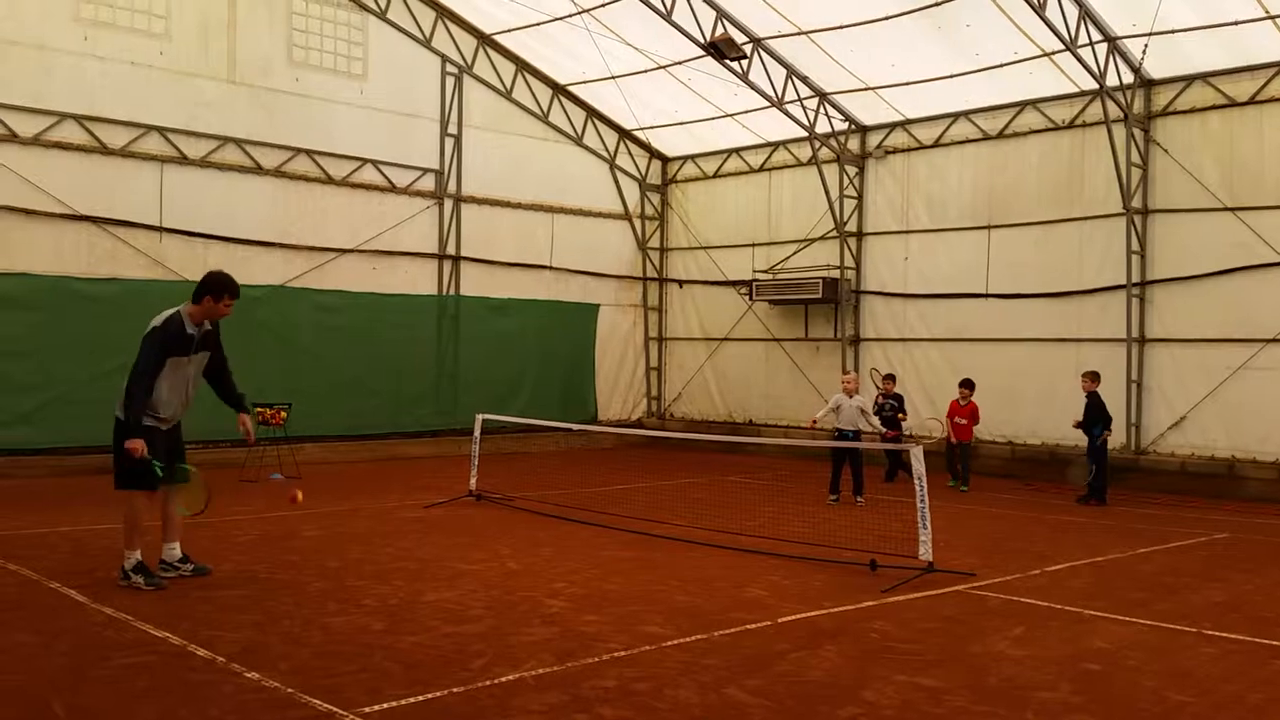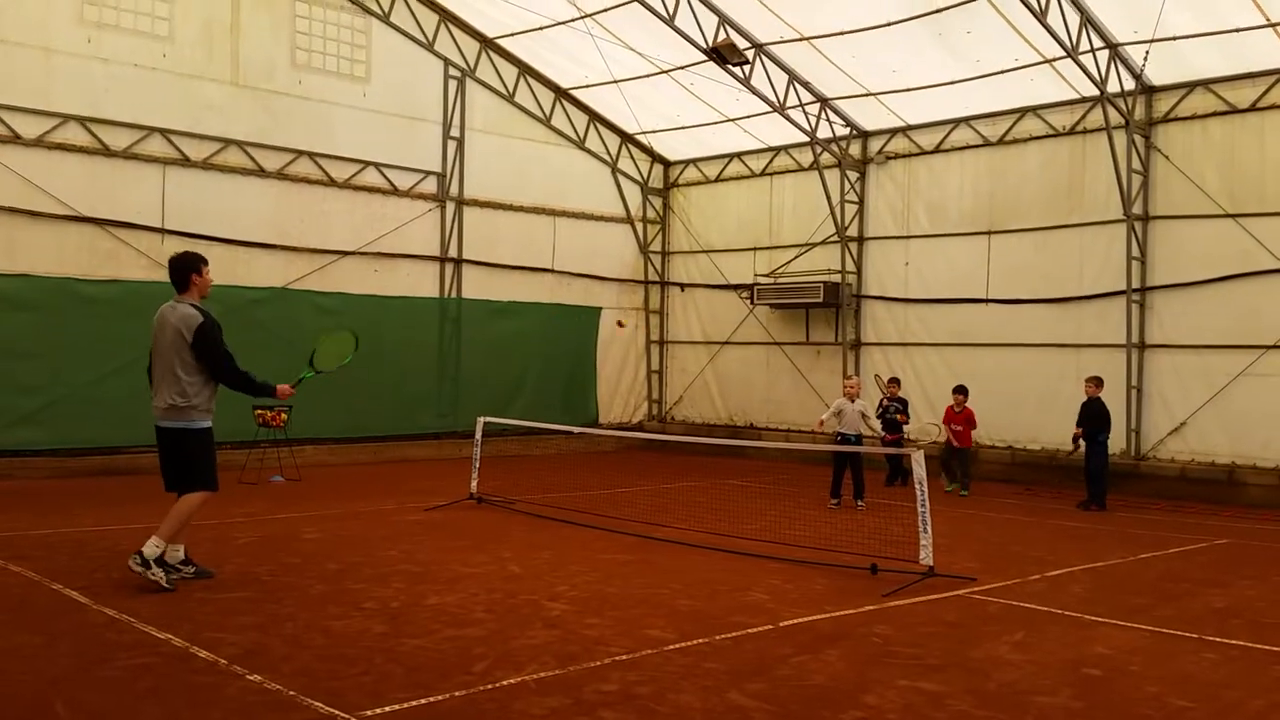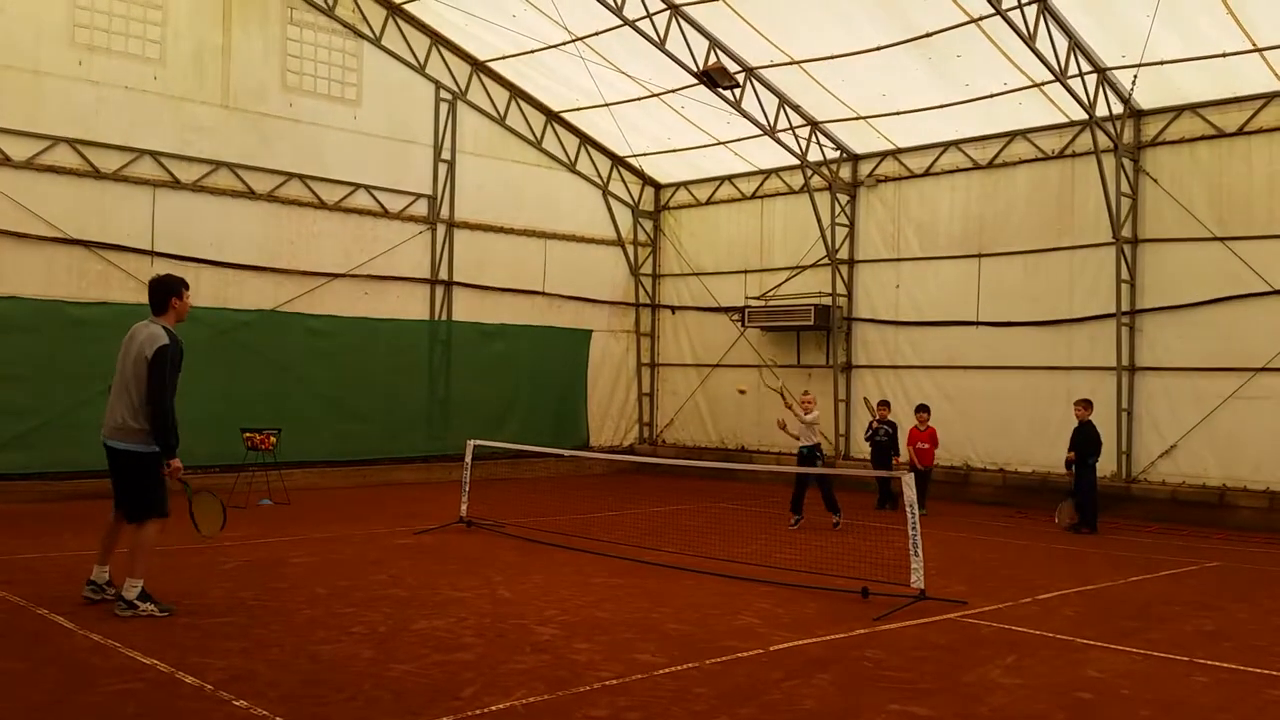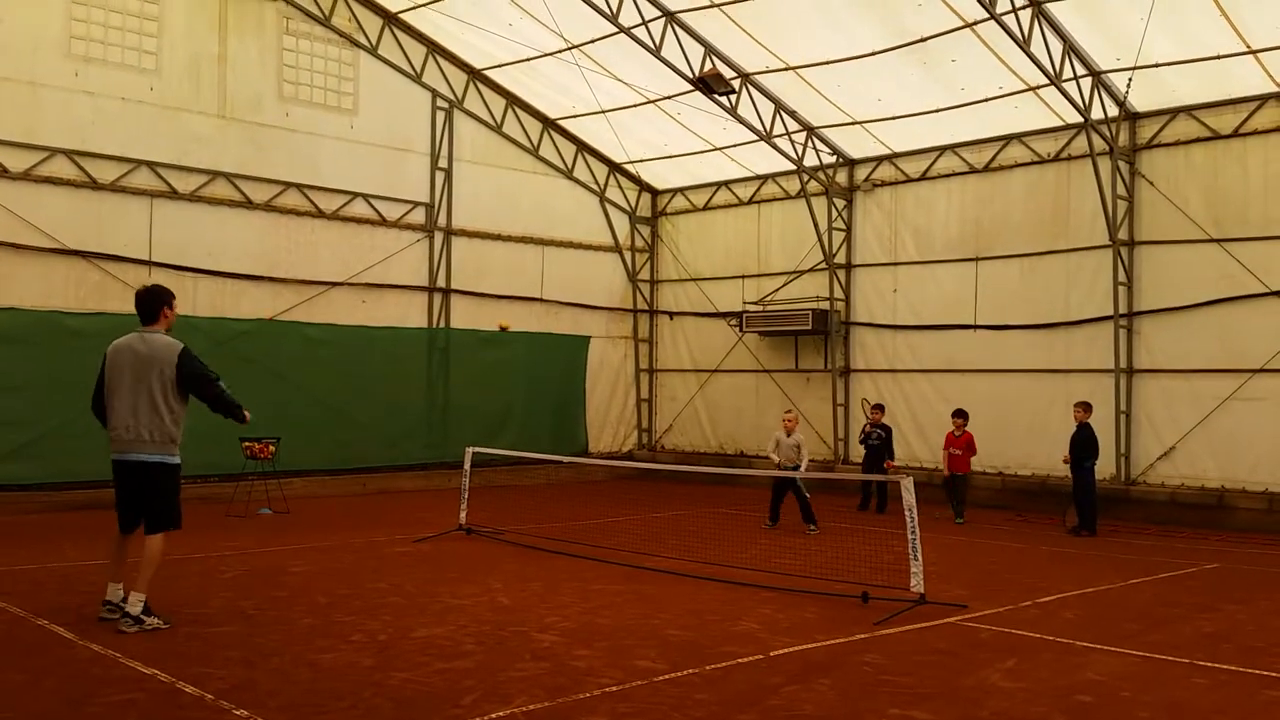
dt=1s
person 1, frame 1
left shoulder: (210, 329)
right shoulder: (164, 329)
left elbow: (218, 373)
right elbow: (138, 380)
left wrist: (241, 410)
right wrist: (135, 432)
left hip: (168, 421)
right hip: (139, 421)
right knee: (142, 488)
left ankle: (172, 557)
right ankle: (131, 565)
person 1, frame 2
left shoulder: (163, 314)
right shoulder: (201, 321)
left elbow: (153, 368)
right elbow: (228, 372)
right wrist: (271, 390)
left hip: (166, 418)
right hip: (190, 421)
left knee: (187, 490)
right knee: (199, 491)
left ankle: (175, 558)
right ankle: (148, 555)
person 1, frame 3
left shoulder: (136, 331)
right shoulder: (166, 344)
right elbow: (162, 405)
right wrist: (172, 454)
left hip: (115, 436)
right hip: (139, 443)
left knee: (123, 511)
right knee: (151, 518)
left ankle: (98, 580)
right ankle: (132, 596)
person 1, frame 4
left shoulder: (114, 349)
right shoulder: (175, 351)
left elbow: (98, 404)
right elbow: (210, 390)
right wrist: (239, 412)
left hip: (122, 454)
right hip: (159, 455)
left knee: (127, 527)
right knee: (157, 531)
left ankle: (113, 599)
right ankle: (135, 609)
